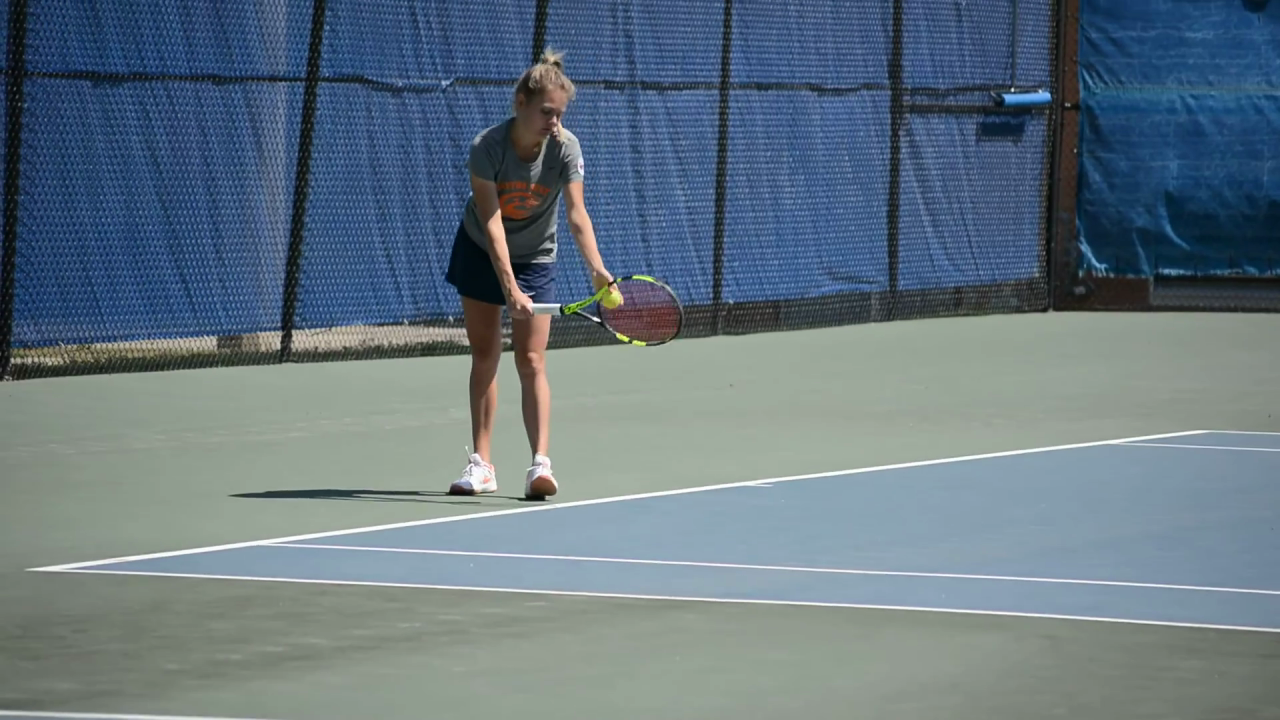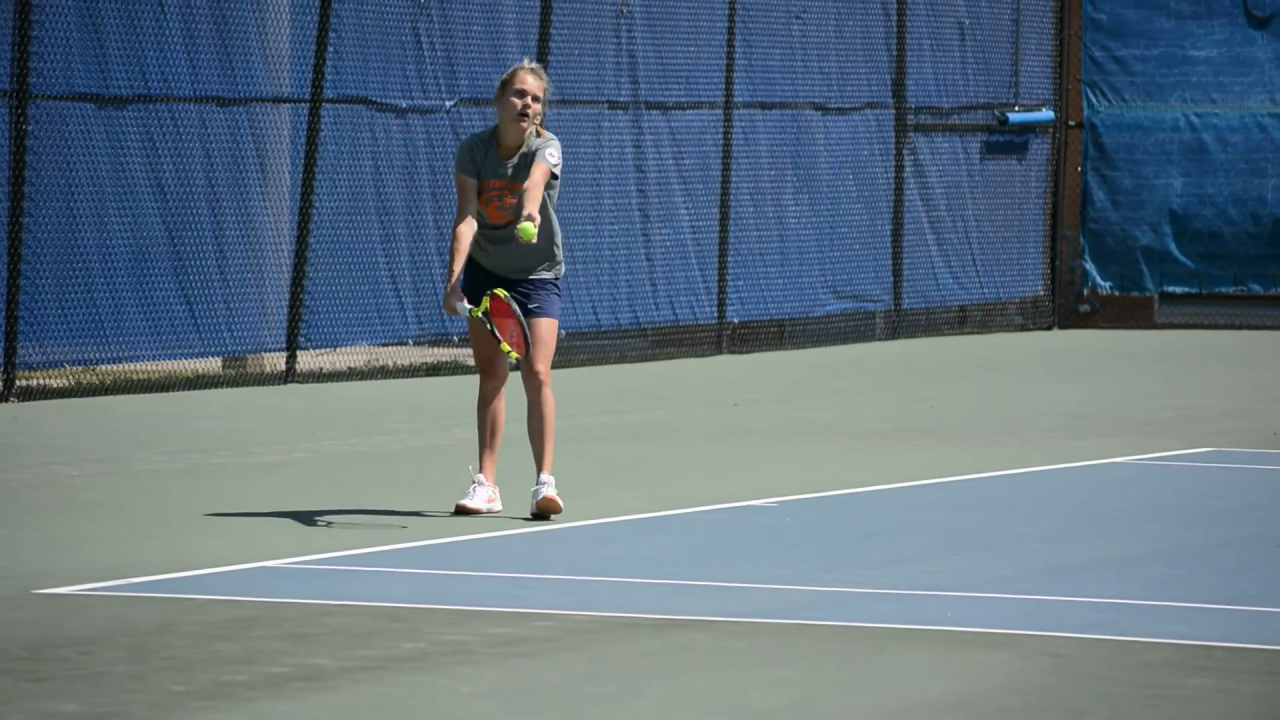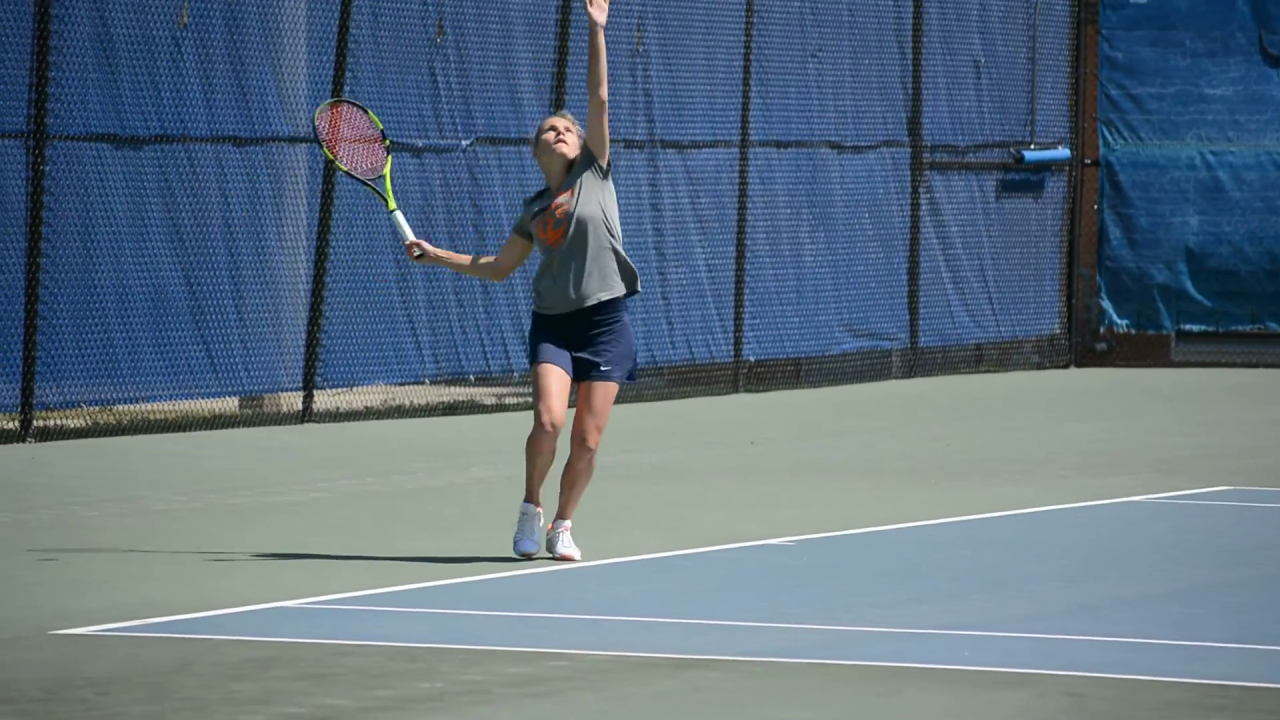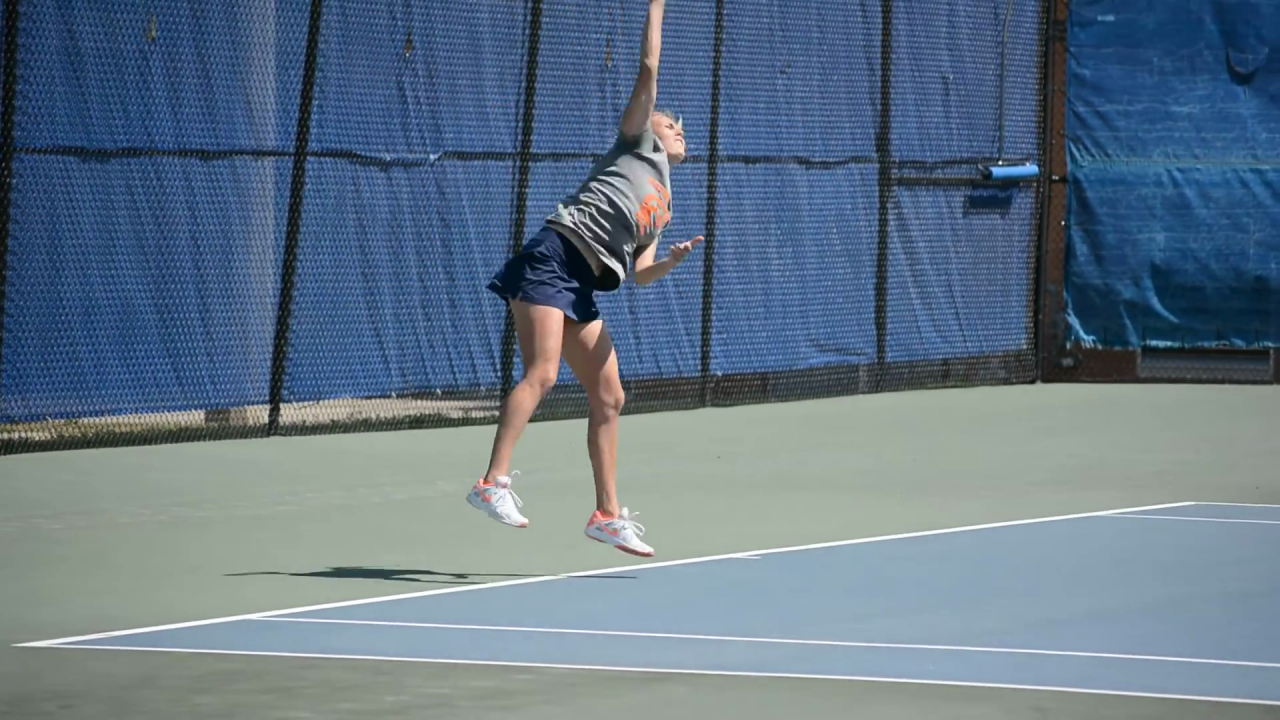
dt=0.5s
person 1, frame 1
left shoulder: (566, 148)
right shoulder: (486, 147)
left elbow: (577, 213)
right elbow: (491, 222)
left wrist: (597, 268)
right wrist: (509, 287)
left hip: (536, 259)
right hip: (481, 253)
left knee: (531, 362)
right knee: (485, 356)
left ankle: (540, 463)
right ankle: (481, 462)
person 1, frame 2
left shoulder: (546, 146)
right shoulder: (472, 150)
left elbow: (534, 184)
right elbow: (466, 220)
left wrist: (529, 208)
right wrist: (453, 280)
left hip: (539, 275)
right hip: (485, 271)
left knee: (537, 373)
right knee: (491, 376)
left ankle: (545, 482)
right ankle: (486, 483)
person 1, frame 3
left shoulder: (594, 171)
right shoulder: (534, 208)
left elbow: (599, 100)
right elbow: (497, 267)
right wrist: (437, 254)
left hip: (603, 319)
right hip: (550, 323)
left knee: (588, 440)
right knee: (548, 424)
left ankle: (562, 526)
right ankle: (533, 504)
person 1, frame 4
left shoulder: (661, 198)
right shoulder: (641, 150)
left elbow: (639, 275)
right elbow: (648, 71)
left wrist: (673, 259)
left hip: (581, 283)
right hip: (552, 261)
left knee: (609, 398)
right knee: (542, 373)
left ankle: (607, 512)
right ankle: (493, 482)
